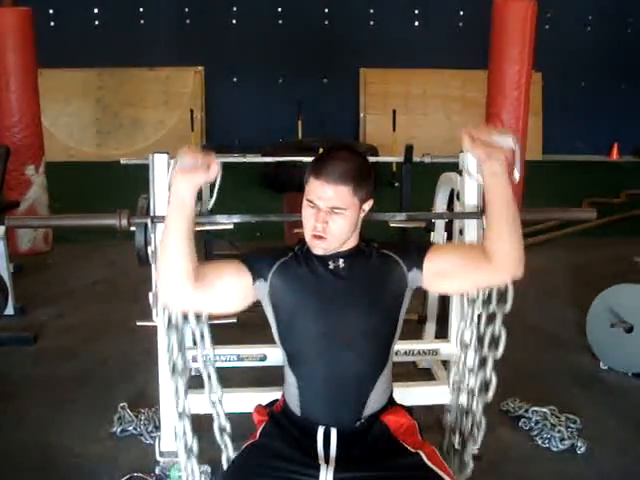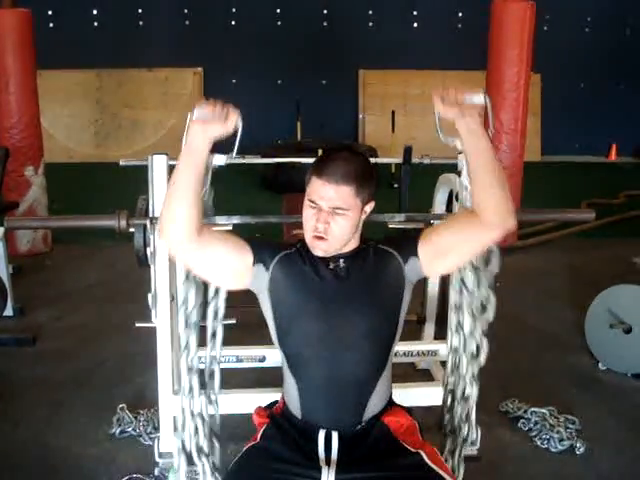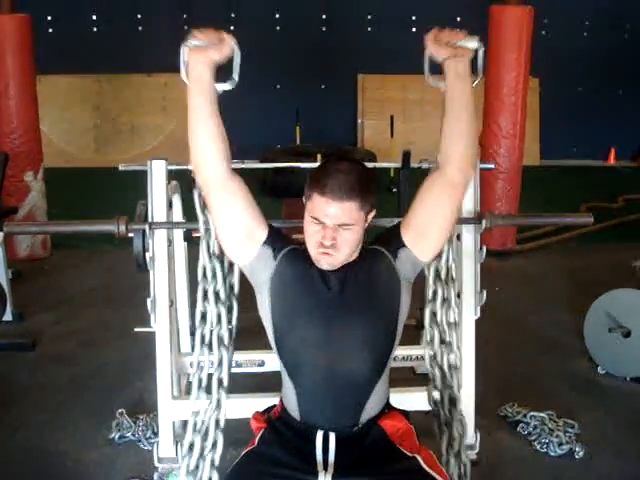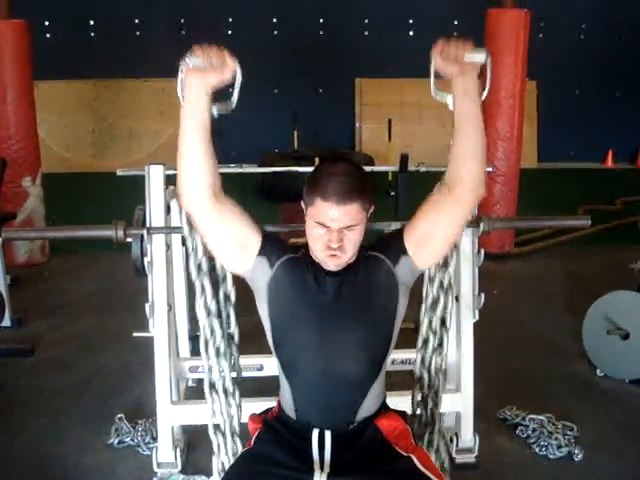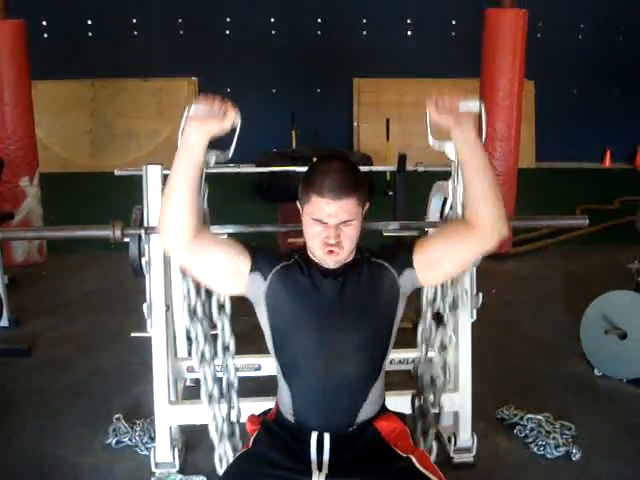
dt=0.2s
person 1, frame 1
left shoulder: (399, 267)
right shoulder: (273, 271)
left elbow: (504, 263)
right elbow: (179, 290)
left wrist: (493, 167)
right wrist: (185, 189)
left hip: (376, 437)
right hip: (291, 437)
person 1, frame 2
left shoulder: (396, 265)
right shoulder: (272, 268)
left elbow: (494, 220)
right elbow: (182, 240)
left wrist: (468, 123)
right wrist: (200, 136)
left hip: (375, 438)
right hip: (292, 439)
person 1, frame 3
left shoulder: (394, 264)
right shoulder: (274, 264)
left elbow: (454, 172)
right elbow: (216, 175)
left wrist: (456, 69)
right wrist: (200, 71)
left hip: (375, 443)
person 1, frame 4
left shoulder: (391, 266)
right shoulder: (271, 267)
left elbow: (465, 189)
right elbow: (200, 198)
left wrist: (464, 83)
right wrist: (197, 90)
left hip: (372, 444)
person 1, frame 5
left shoulder: (393, 273)
right shoulder: (268, 274)
left elbow: (489, 230)
right elbow: (179, 239)
left wrist: (465, 131)
right wrist: (196, 136)
left hip: (370, 445)
right hip: (283, 447)
